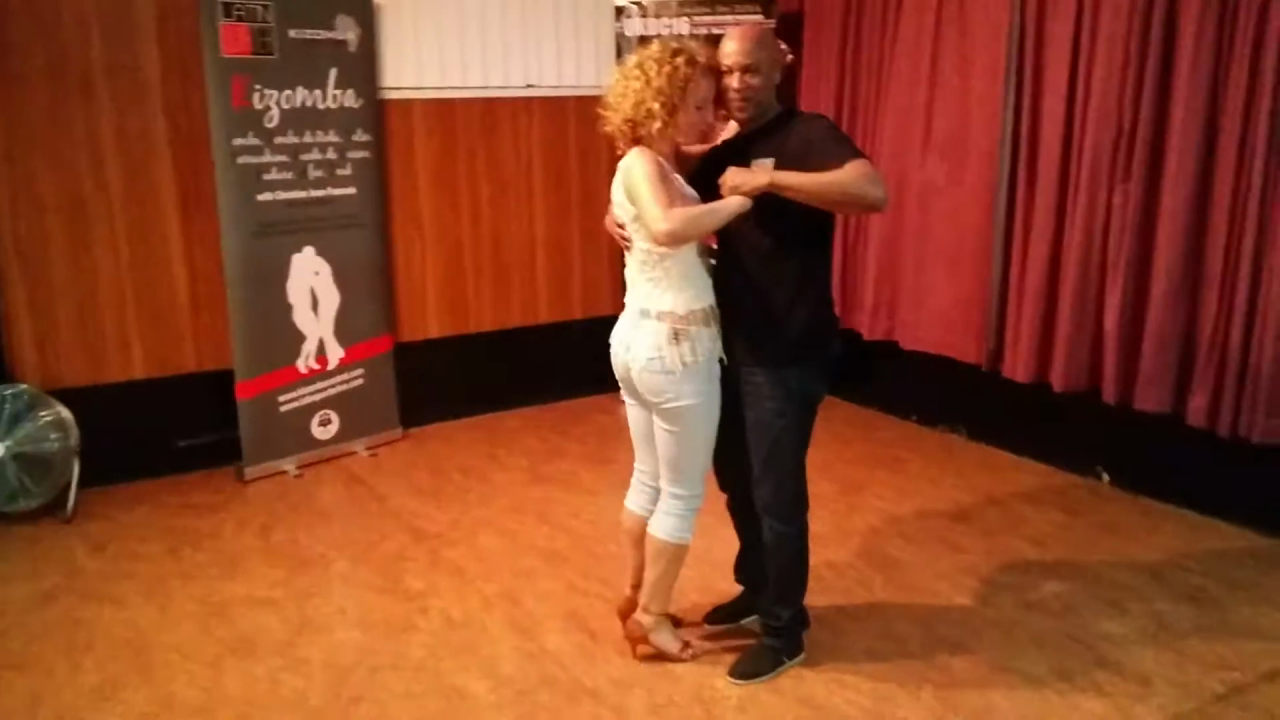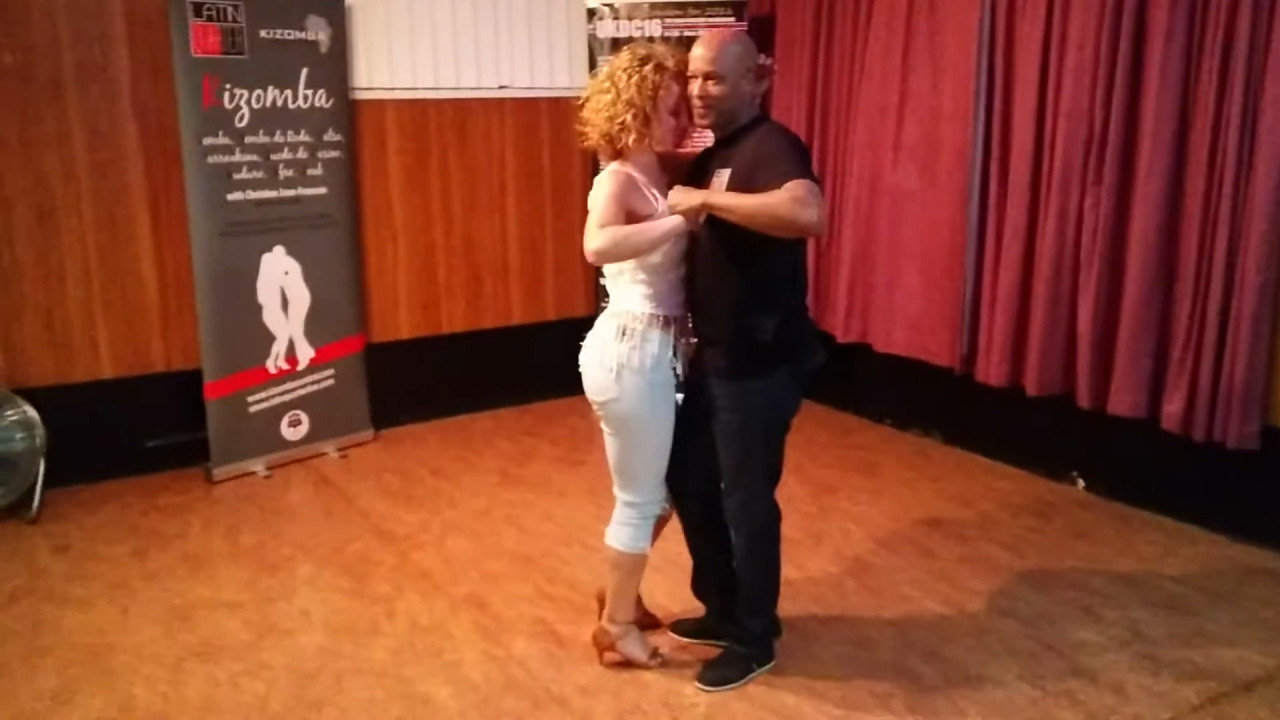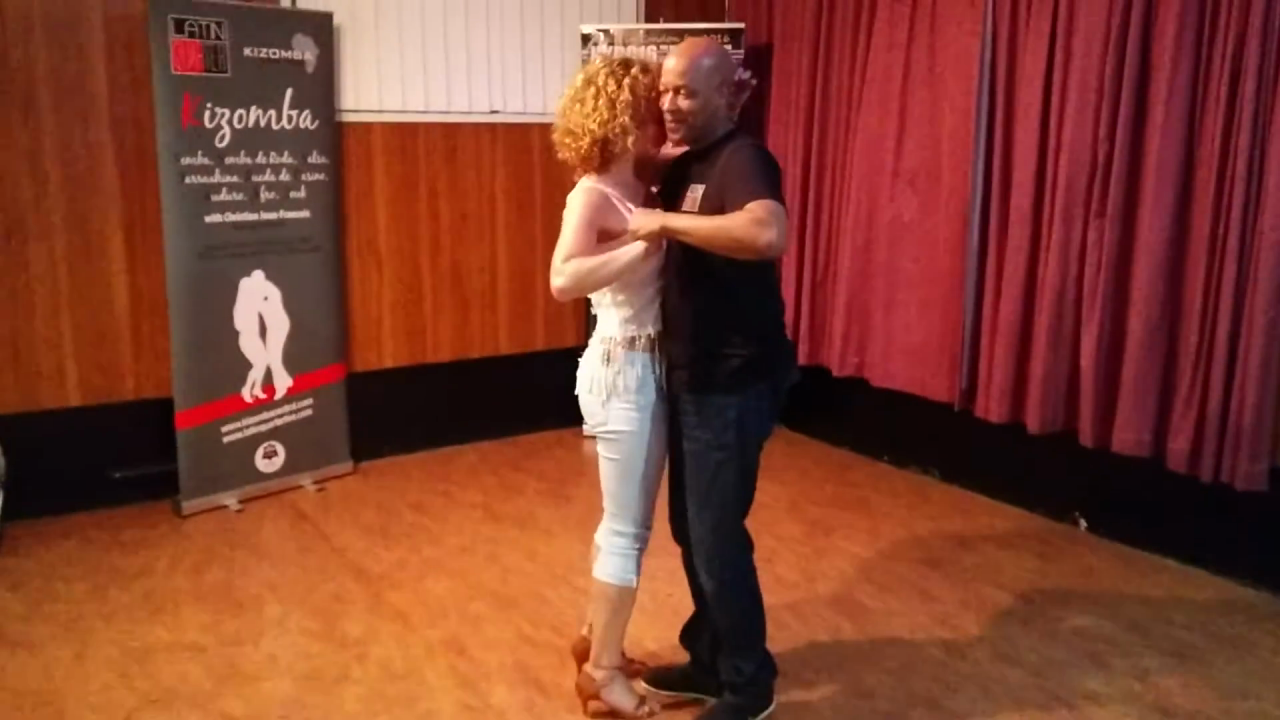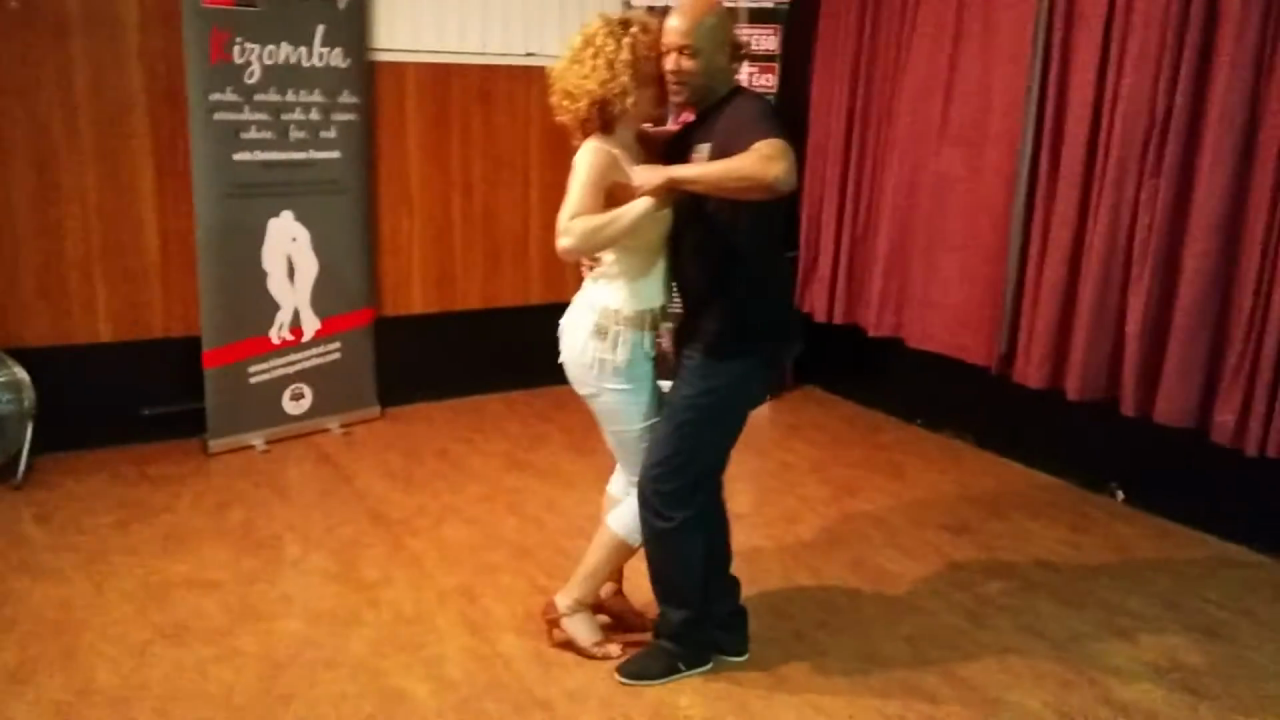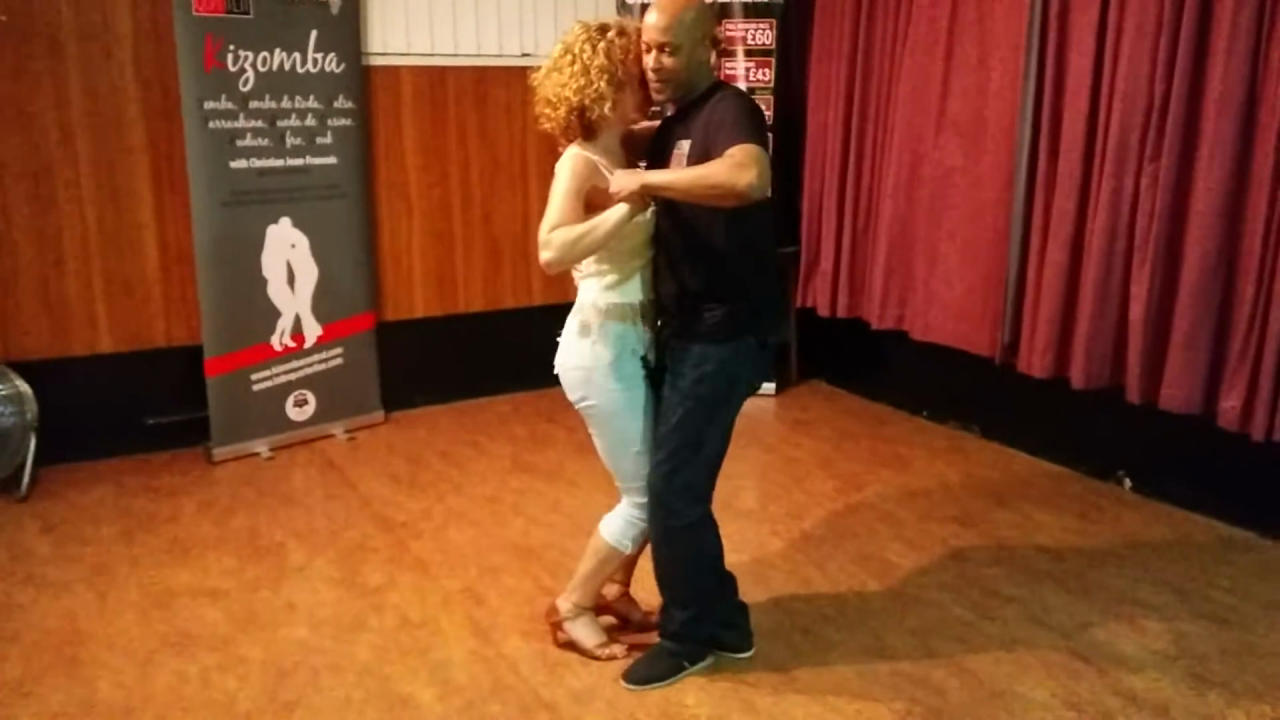
dt=0.7s
person 1, frame 1
left shoulder: (807, 136)
right shoulder: (721, 156)
left elbow: (872, 191)
left wrist: (769, 180)
right wrist: (623, 217)
left hip: (790, 350)
right hip: (737, 343)
left knee: (776, 492)
right knee: (735, 478)
left ankle: (783, 631)
right ankle: (757, 587)
person 1, frame 2
left shoulder: (771, 146)
right shoulder: (712, 157)
left elbow: (807, 214)
left wrist: (707, 200)
left hip: (761, 360)
right hip: (716, 353)
left knee: (746, 502)
right knee: (688, 480)
left ankle: (754, 639)
right ankle: (723, 606)
person 1, frame 3
left shoulder: (743, 160)
right shoulder: (684, 168)
left elbow: (766, 234)
left wrist: (666, 222)
left hip: (735, 381)
right hip: (693, 376)
left knee: (717, 537)
right knee: (690, 529)
right ankle: (709, 659)
person 1, frame 4
left shoulder: (747, 115)
right shoulder: (691, 134)
left elbow: (779, 172)
right elbow: (675, 224)
left wrist: (672, 174)
left hip: (739, 339)
right hip: (709, 332)
left knee: (665, 486)
right knee: (694, 483)
left ankle: (686, 638)
right ankle: (719, 623)
person 1, frame 5
left shoulder: (729, 112)
right shoulder: (672, 126)
left elbow: (750, 178)
left wrist: (647, 181)
left hip: (727, 331)
right hip: (690, 329)
left knee: (672, 486)
right knee: (678, 482)
left ankle: (688, 636)
right ankle: (722, 622)
person 2, frame 1
left shoulder: (658, 163)
right shoulder: (642, 164)
right elbow: (668, 229)
right wrist: (741, 198)
left hip: (635, 337)
right hip: (674, 346)
left knee: (649, 477)
right knee: (683, 493)
left ankle: (636, 595)
right ankle: (651, 616)
person 2, frame 2
left shoulder: (659, 174)
right shoulder: (618, 181)
right elbow: (599, 245)
right wrist: (683, 217)
left hip: (653, 348)
right hip: (629, 351)
left knee: (664, 485)
right knee: (639, 499)
left ankle: (621, 594)
right ankle: (616, 625)
person 2, frame 3
left shoulder: (638, 187)
right shoulder: (593, 196)
right elbow: (564, 279)
right wrist: (644, 242)
left hip: (646, 365)
right hip: (621, 369)
left knee: (627, 517)
right knee: (628, 528)
left ankle: (594, 637)
person 2, frame 4
left shoulder: (637, 149)
right shoulder: (599, 155)
right elbow: (570, 239)
right wrist: (653, 198)
left hip: (623, 332)
right hip: (609, 338)
left knee: (635, 471)
left ankle: (605, 588)
right ankle: (569, 605)
person 2, frame 5
left shoulder: (628, 152)
right shoulder: (580, 163)
right elbow: (551, 252)
right wrist: (628, 205)
left hip: (630, 341)
right hip: (602, 345)
left knee: (658, 480)
right knee: (646, 496)
left ankle: (613, 590)
right ankle: (572, 607)
